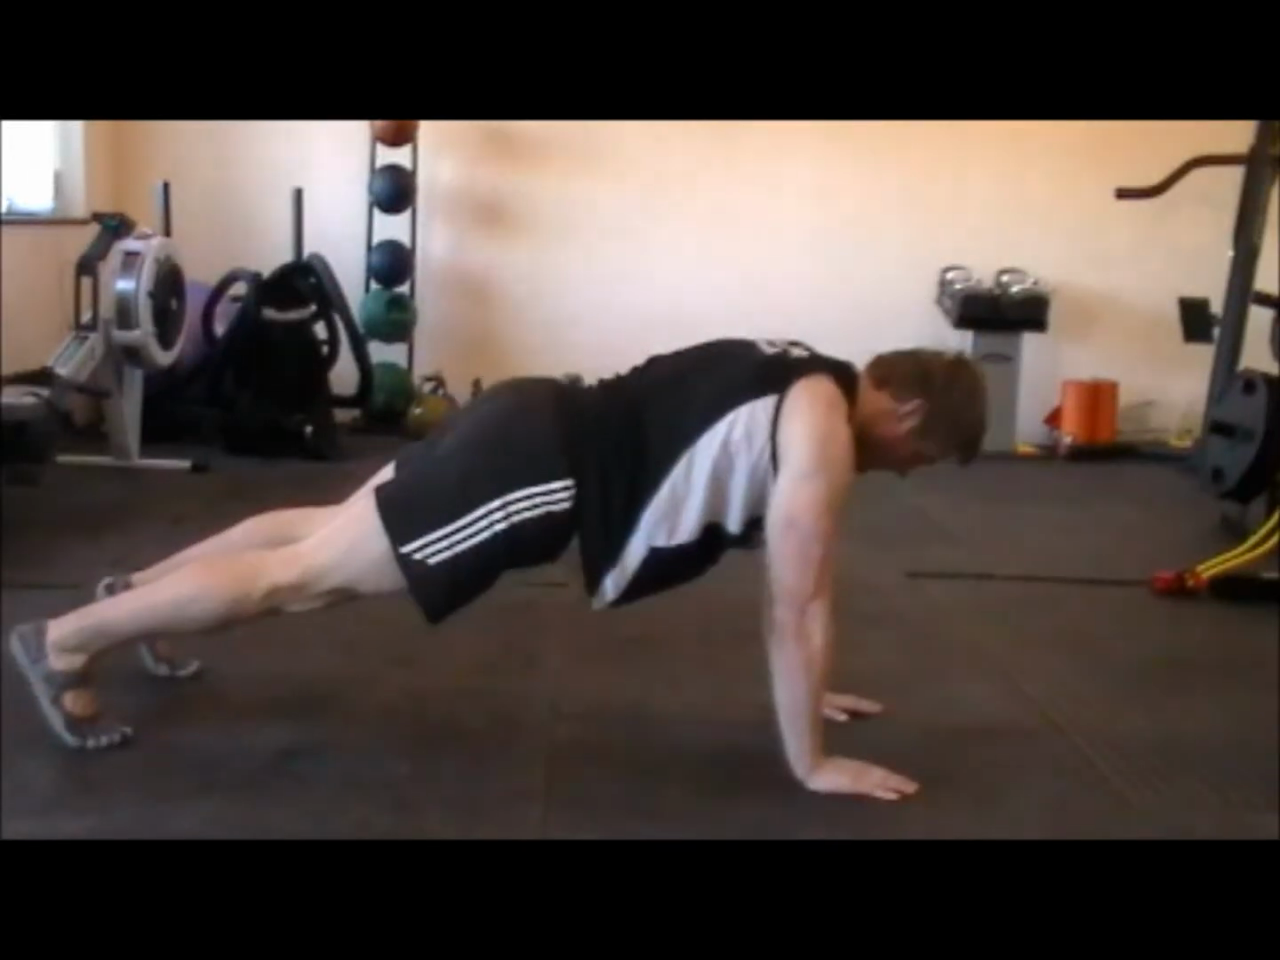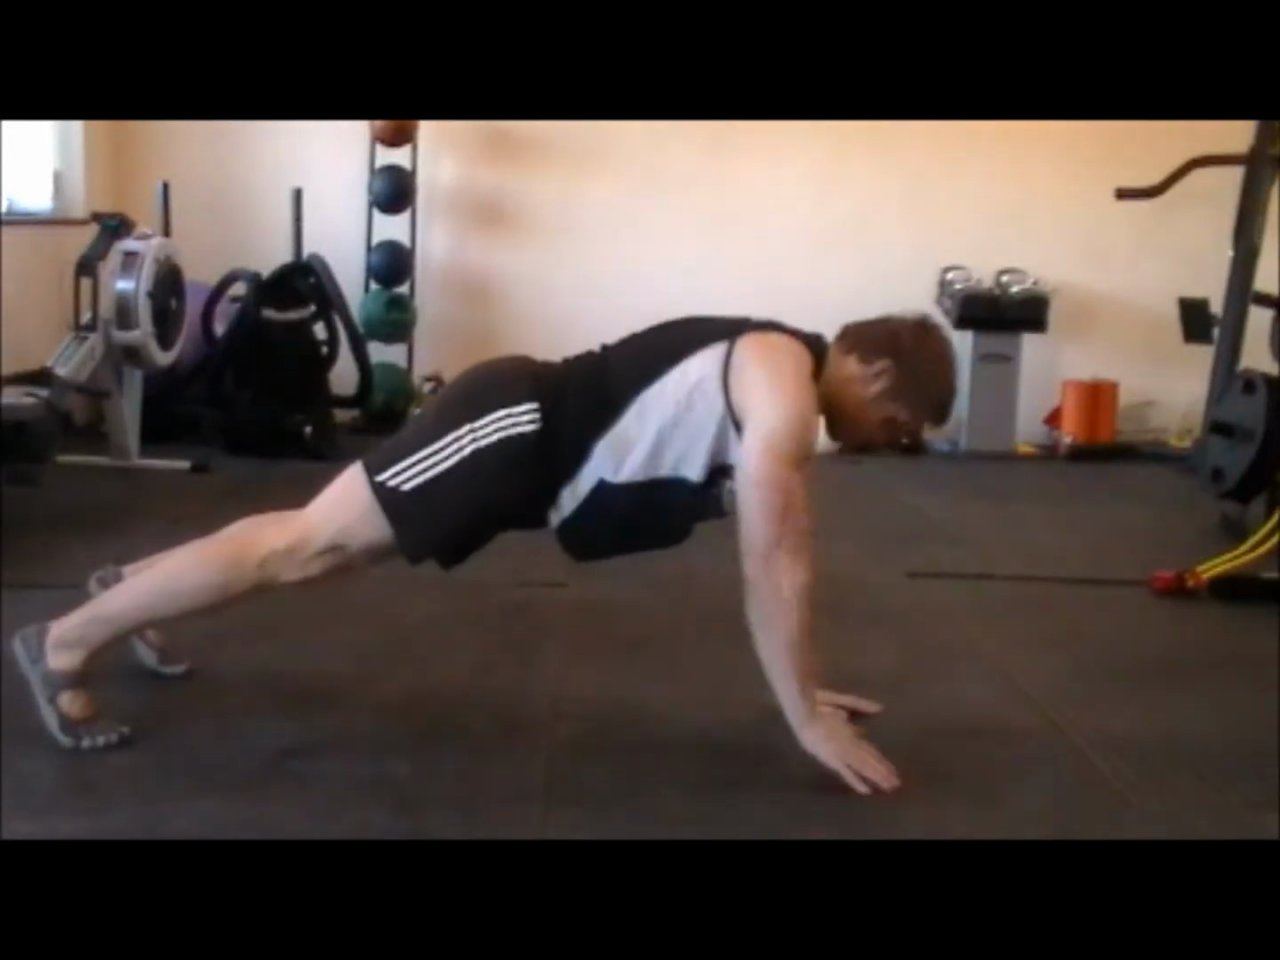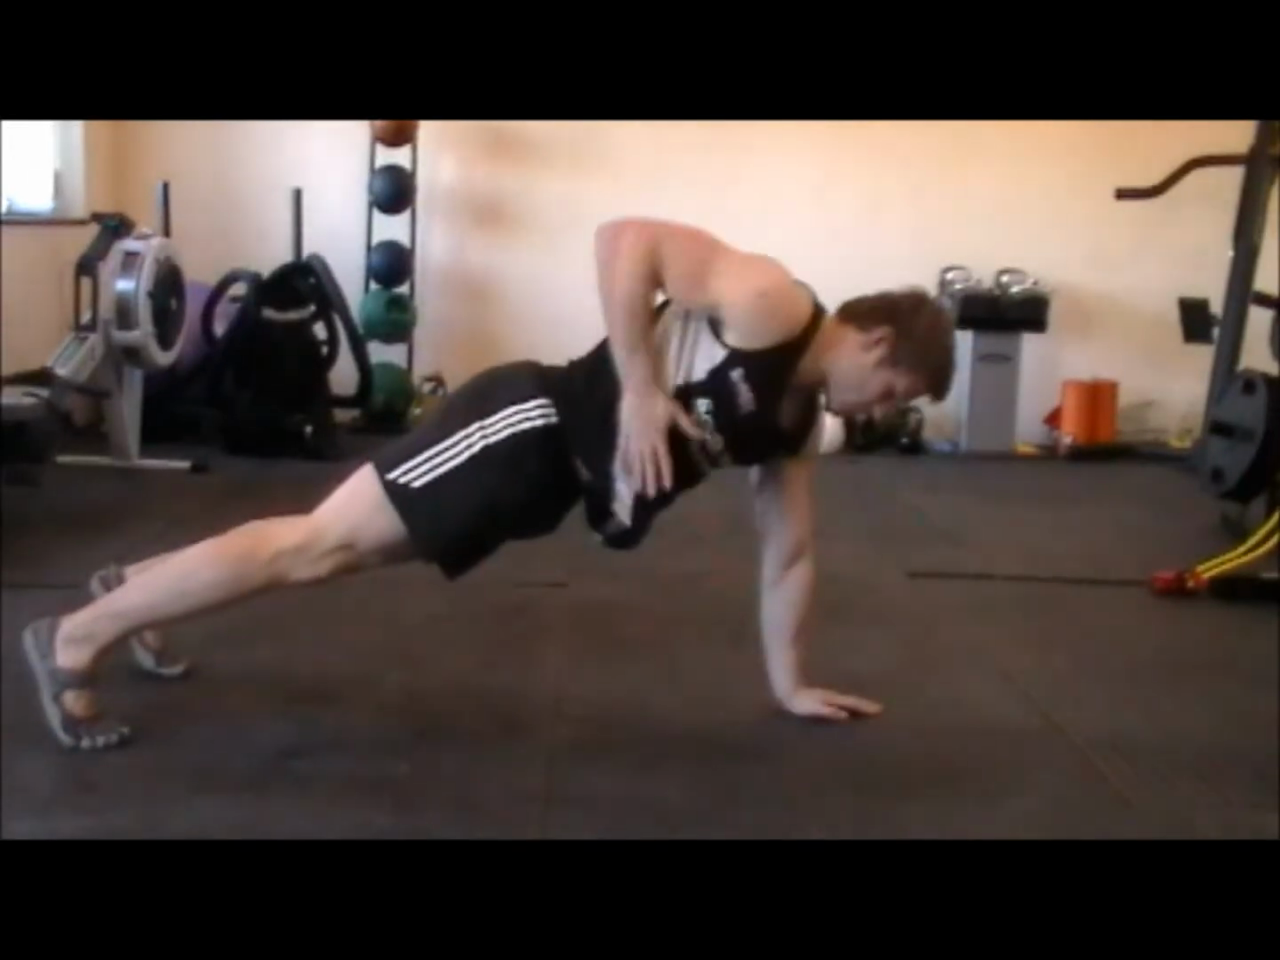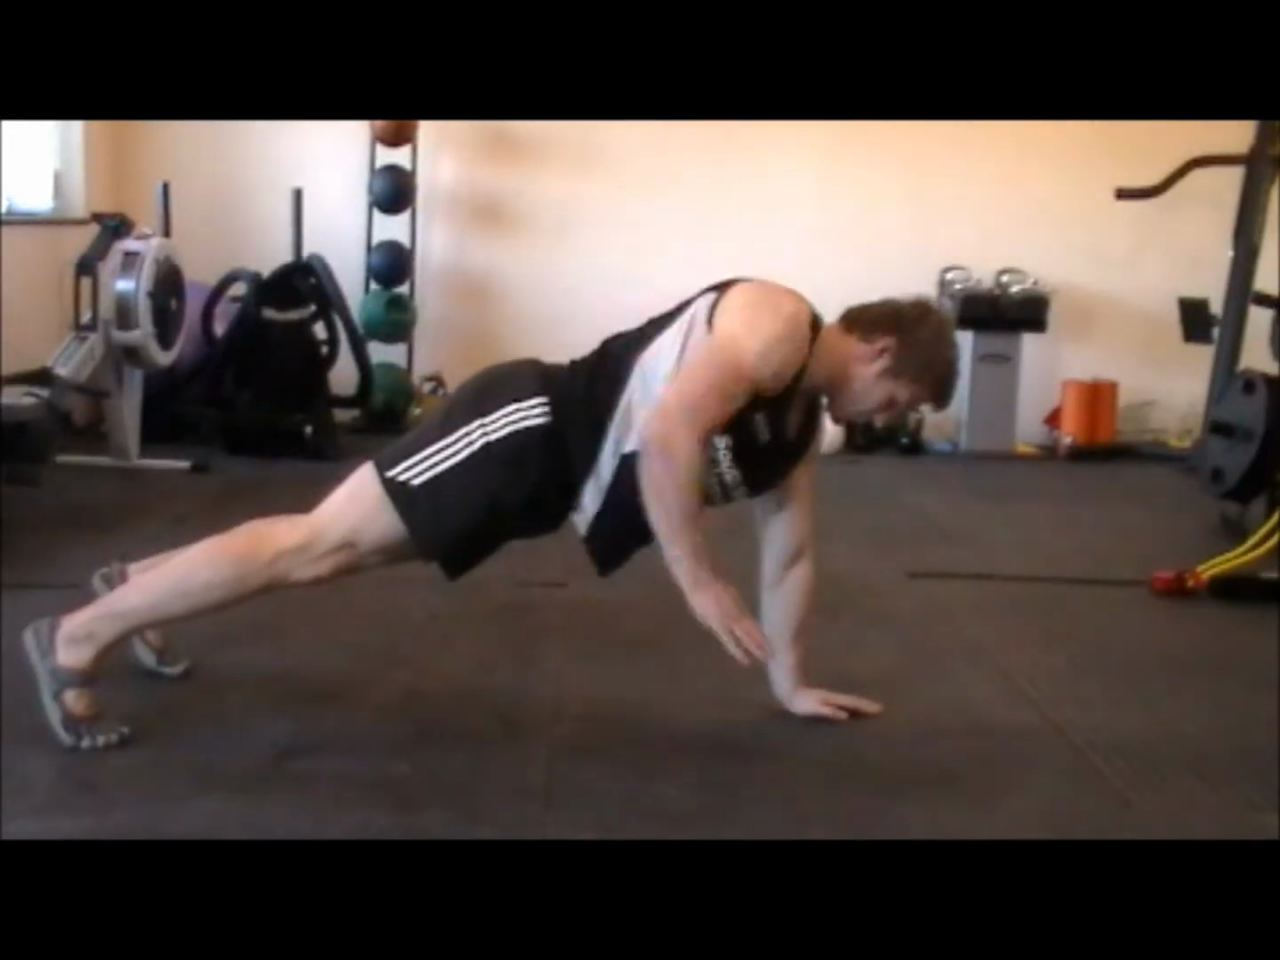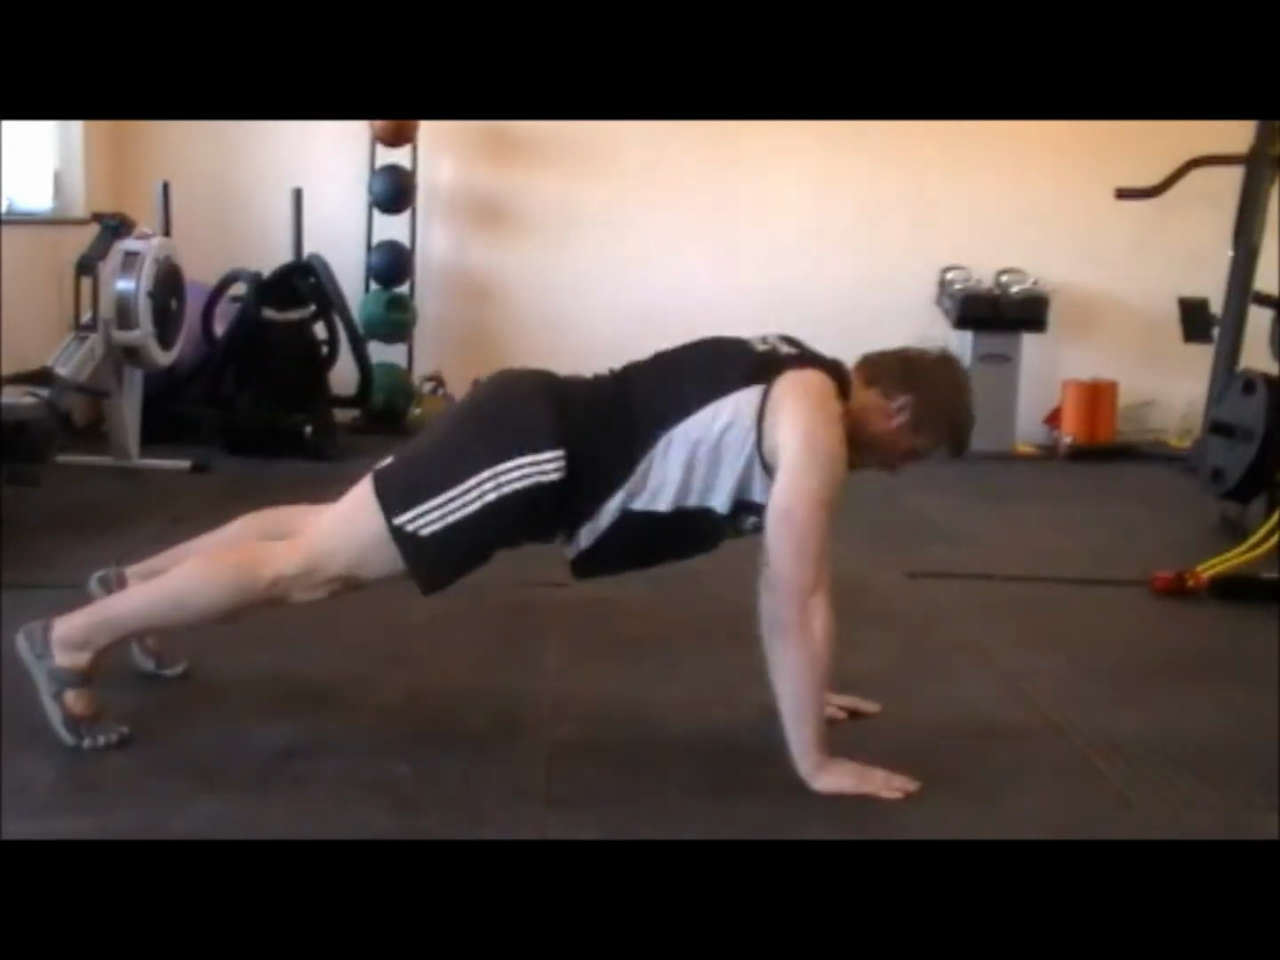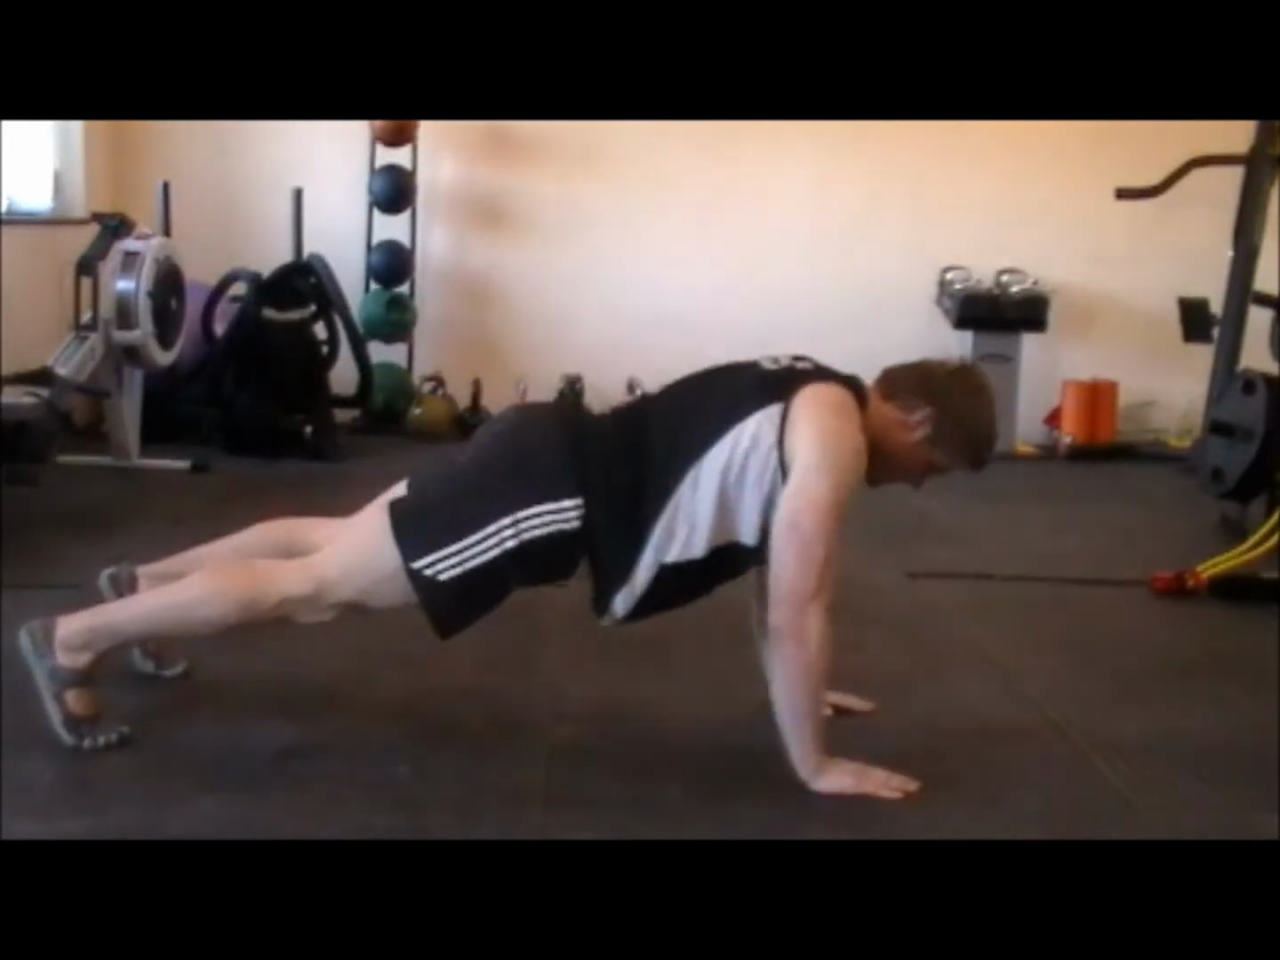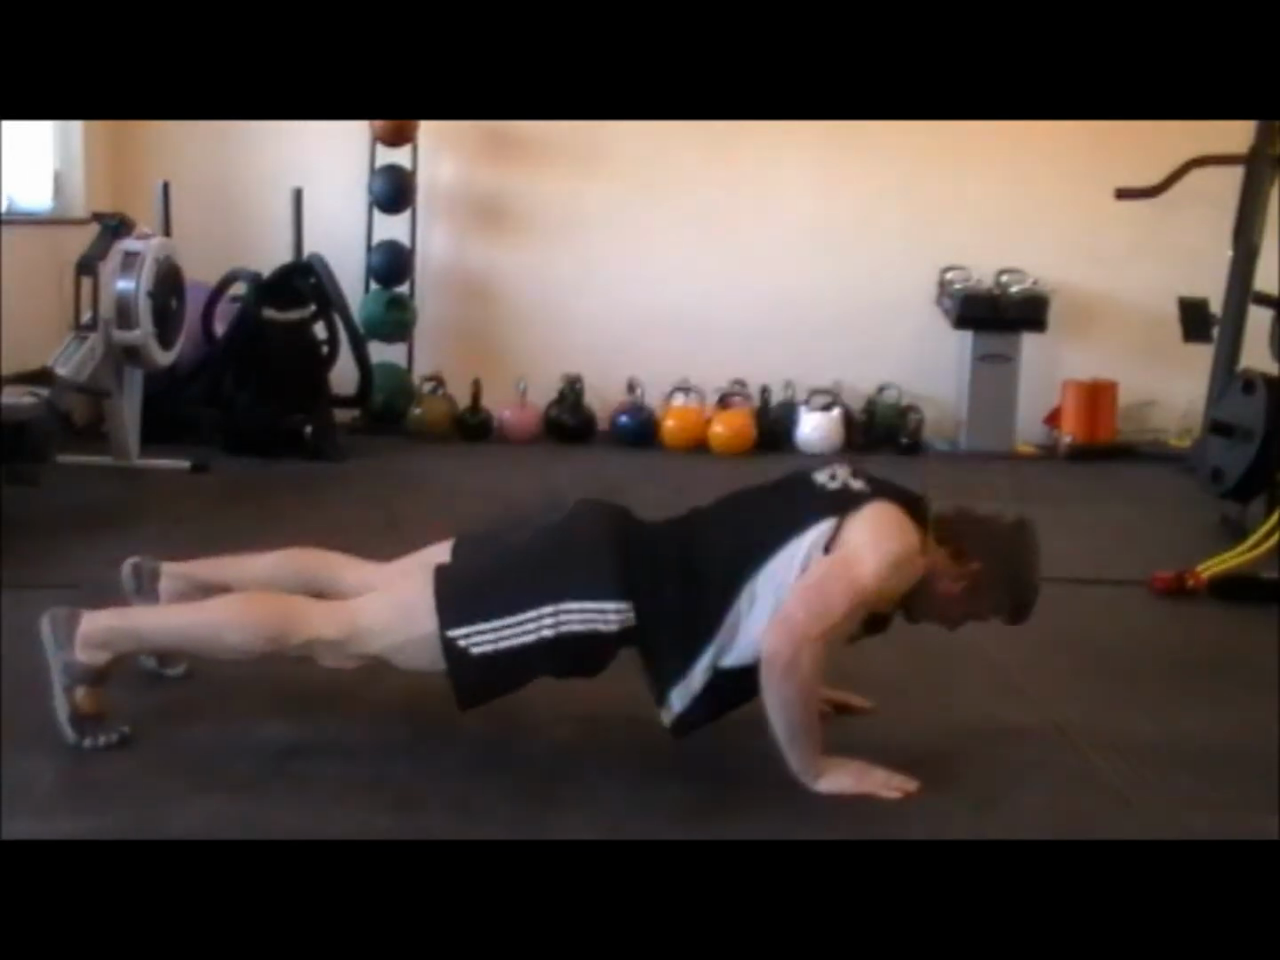
dt=0.4s
person 1, frame 1
left shoulder: (800, 387)
right shoulder: (826, 429)
left elbow: (785, 575)
right elbow: (797, 603)
left wrist: (804, 684)
right wrist: (810, 760)
left hip: (531, 422)
right hip: (536, 468)
left knee: (325, 527)
right knee: (304, 576)
left ankle: (132, 590)
person 1, frame 2
left shoulder: (788, 398)
right shoulder: (785, 382)
left elbow: (782, 549)
right elbow: (769, 564)
left wrist: (800, 675)
right wrist: (810, 719)
left hip: (535, 452)
right hip: (512, 426)
left knee: (322, 541)
right knee: (302, 547)
left ankle: (126, 586)
right ankle: (63, 643)
person 1, frame 3
left shoulder: (799, 414)
right shoulder: (770, 302)
left elbow: (787, 550)
right elbow: (622, 242)
left wrist: (789, 683)
right wrist: (641, 391)
left hip: (553, 478)
right hip: (523, 427)
left knee: (334, 554)
right knee: (311, 547)
left ankle: (130, 588)
right ankle: (72, 640)
person 1, frame 4
left shoulder: (803, 416)
right shoulder: (777, 325)
left elbow: (788, 552)
right elbow: (668, 433)
left wrist: (790, 683)
right wrist: (697, 581)
left hip: (550, 484)
right hip: (523, 428)
left knee: (342, 552)
right knee: (312, 546)
left ankle: (136, 582)
right ankle: (73, 639)
person 1, frame 5
left shoulder: (804, 401)
right shoulder: (816, 420)
left elbow: (779, 573)
right elbow: (800, 597)
left wrist: (800, 692)
right wrist: (816, 762)
left hip: (541, 439)
right hip: (527, 450)
left knee: (323, 529)
right knee: (309, 564)
left ankle: (134, 581)
right ankle: (68, 642)
person 1, frame 6
left shoulder: (815, 403)
right shoulder: (837, 433)
left elbow: (769, 563)
right elbow: (798, 607)
left wrist: (796, 688)
right wrist: (815, 764)
left hip: (553, 458)
right hip: (550, 492)
left knee: (333, 542)
right knee: (315, 590)
left ankle: (141, 581)
right ankle: (70, 641)
person 1, frame 7
left shoulder: (867, 510)
right shoulder: (895, 546)
right elbow: (786, 648)
left wrist: (803, 691)
right wrist: (815, 767)
left hip: (598, 550)
right hip: (597, 590)
left knee: (360, 578)
right knee: (340, 633)
left ankle: (167, 581)
right ankle: (92, 639)
